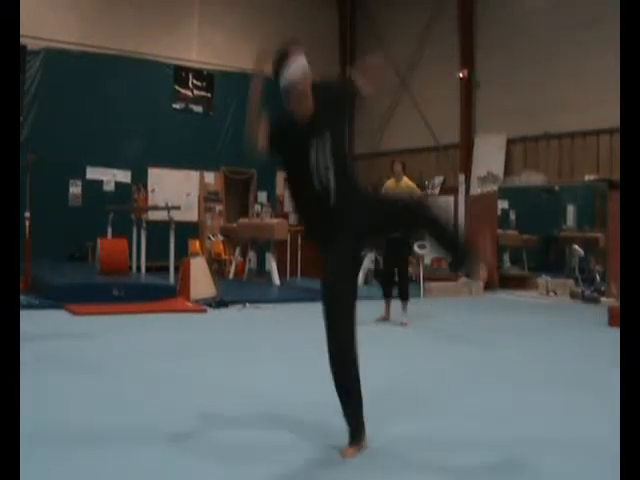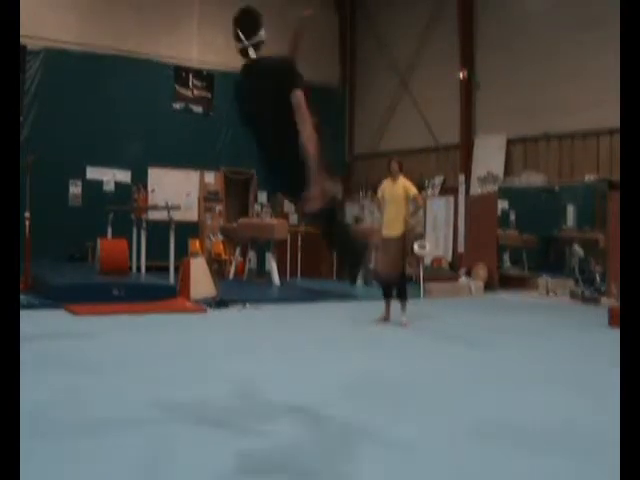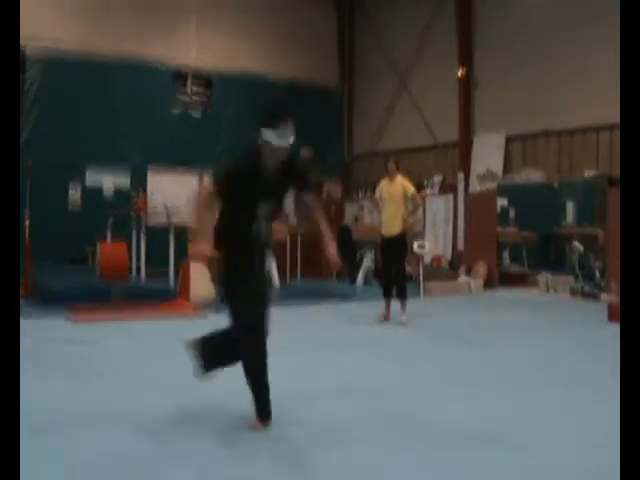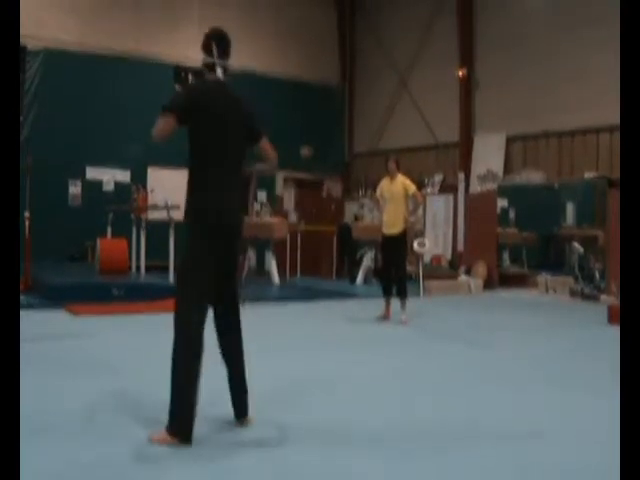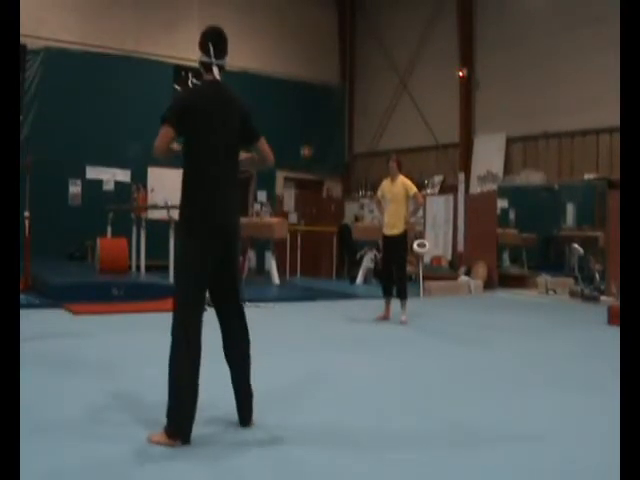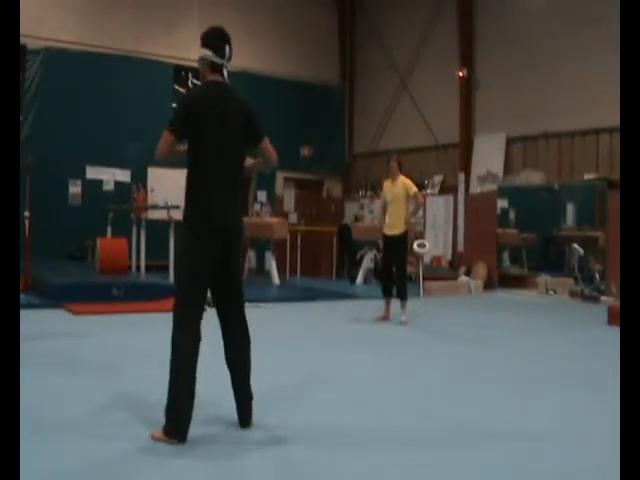
dt=0.4s
person 1, frame 1
left shoulder: (331, 101)
right shoulder: (282, 127)
left elbow: (360, 83)
right elbow: (257, 142)
right wrist: (257, 84)
left hip: (361, 212)
right hip: (330, 232)
left knee: (414, 210)
right knee: (340, 334)
left ankle: (466, 258)
right ankle: (356, 435)
person 1, frame 2
left shoulder: (243, 86)
right shoulder: (283, 69)
right elbow: (303, 120)
right wrist: (315, 179)
left hip: (280, 176)
right hip: (298, 165)
person 1, frame 3
left shoulder: (292, 166)
right shoulder: (240, 168)
left elbow: (312, 203)
right elbow: (209, 199)
left wrist: (328, 240)
right wrist: (203, 239)
left hip: (254, 255)
right hip: (234, 256)
left knee: (251, 331)
right knee: (251, 332)
left ankle: (204, 350)
right ankle: (263, 412)
person 1, frame 4
left shoulder: (192, 95)
right shoulder: (239, 108)
left elbow: (158, 134)
right elbow: (271, 159)
left wrist: (181, 119)
right wrist: (256, 165)
left hip: (201, 218)
right hip: (231, 220)
left knee: (189, 315)
right knee: (227, 313)
left ankle: (179, 426)
right ankle: (240, 410)
person 1, frame 5
left shoulder: (190, 98)
right shoulder: (236, 106)
left elbow: (159, 148)
right elbow: (267, 158)
left wrist: (182, 144)
left hip: (197, 220)
right hip: (228, 221)
left knee: (187, 319)
right knee: (232, 312)
left ankle: (178, 427)
right ankle: (245, 410)
person 1, frame 6
left shoulder: (193, 100)
right shoulder: (241, 107)
left elbow: (162, 152)
right elbow: (271, 159)
left hip: (200, 222)
right hip: (231, 224)
left knee: (187, 317)
right knee: (233, 314)
left ankle: (176, 425)
right ankle: (245, 411)
person 2, frame 1
left shoulder: (408, 185)
right shoulder: (387, 184)
left hip: (402, 234)
right hip: (387, 233)
left knee: (402, 273)
right knee: (387, 272)
left ankle: (404, 312)
right ankle: (386, 311)
person 2, frame 2
left shoulder: (405, 184)
right shoulder: (384, 184)
left elbow: (419, 202)
left wrist: (409, 217)
left hip: (400, 233)
right hip: (386, 233)
left knee: (399, 273)
right knee: (384, 273)
left ankle: (403, 312)
right ankle: (387, 312)
person 2, frame 3
left shoulder: (403, 183)
right shoulder: (382, 184)
left elbow: (418, 200)
left wrist: (408, 215)
left hip: (398, 232)
right hip: (385, 232)
left knee: (399, 271)
right knee: (385, 272)
left ankle: (403, 312)
right ankle: (387, 311)
person 2, frame 4
left shoulder: (404, 182)
right shoulder: (383, 183)
left elbow: (419, 199)
left wrist: (409, 215)
left hip: (399, 231)
right hip: (386, 231)
left knee: (400, 270)
right knee: (385, 271)
left ankle: (403, 311)
right ankle: (387, 310)
person 2, frame 5
left shoulder: (405, 182)
right shoulder: (384, 183)
left elbow: (420, 201)
right elbow: (378, 200)
left wrist: (410, 216)
left hip: (400, 232)
right hip: (386, 231)
left knee: (400, 271)
right knee: (385, 271)
left ankle: (403, 311)
right ankle: (386, 310)
person 2, frame 6
left shoulder: (405, 182)
right shoulder: (386, 184)
left elbow: (420, 201)
left wrist: (410, 216)
right wrist: (383, 220)
left hip: (400, 232)
right hip: (387, 232)
left knee: (400, 272)
right knee: (385, 271)
left ankle: (403, 311)
right ankle: (387, 310)
